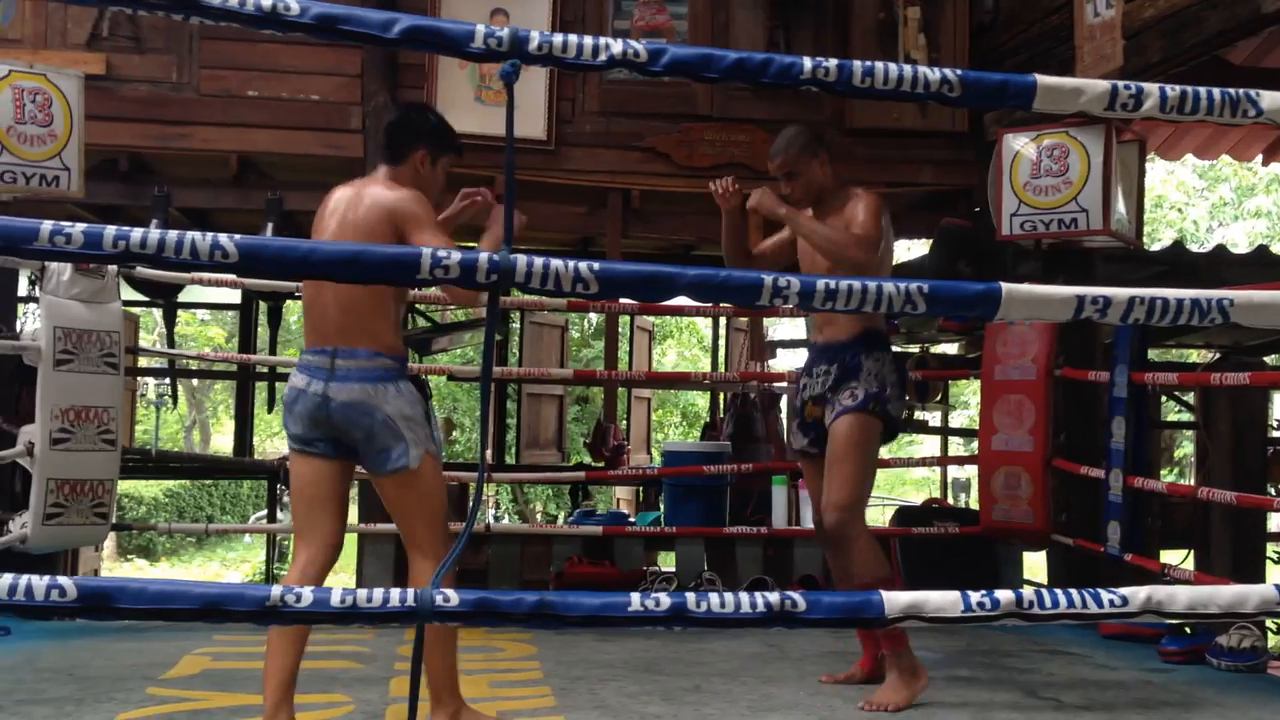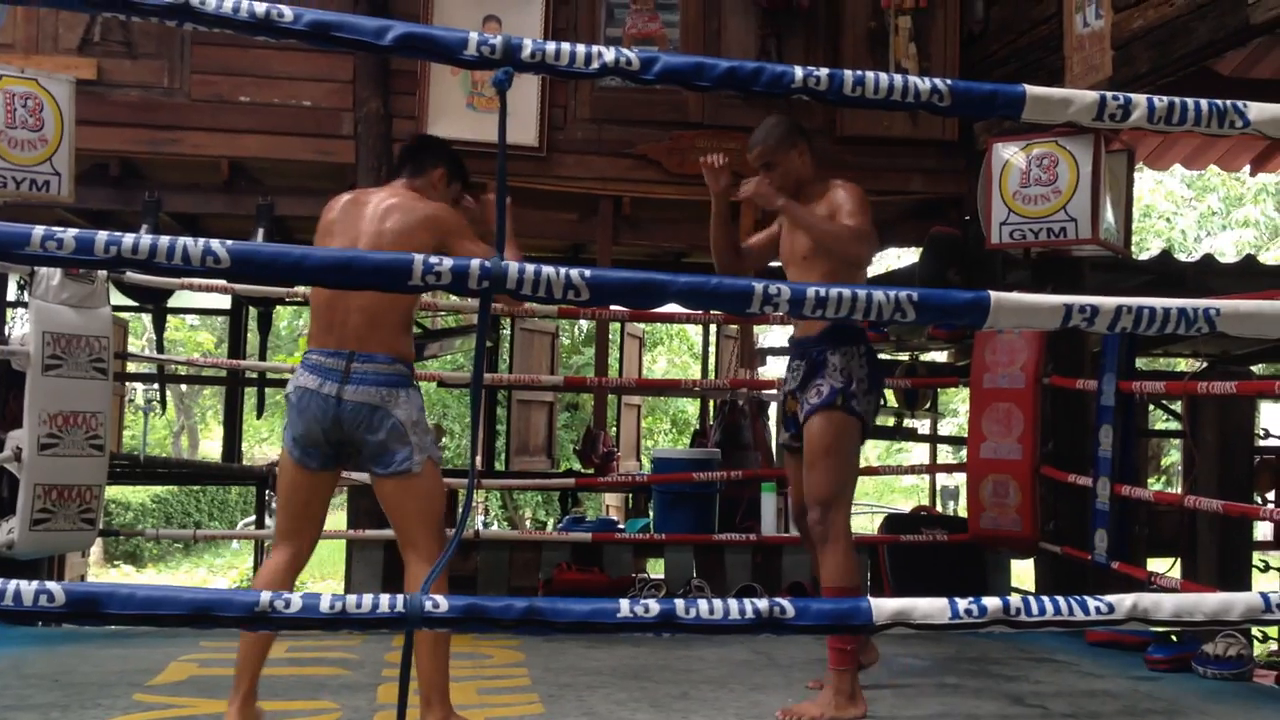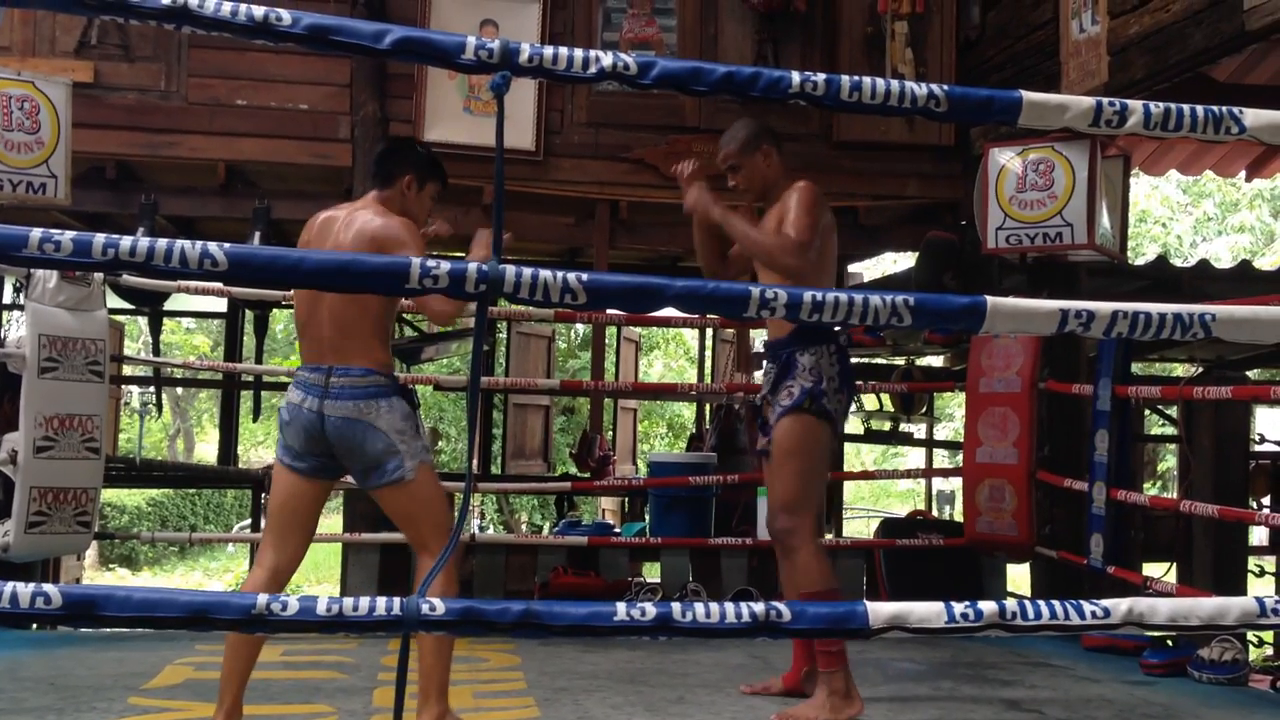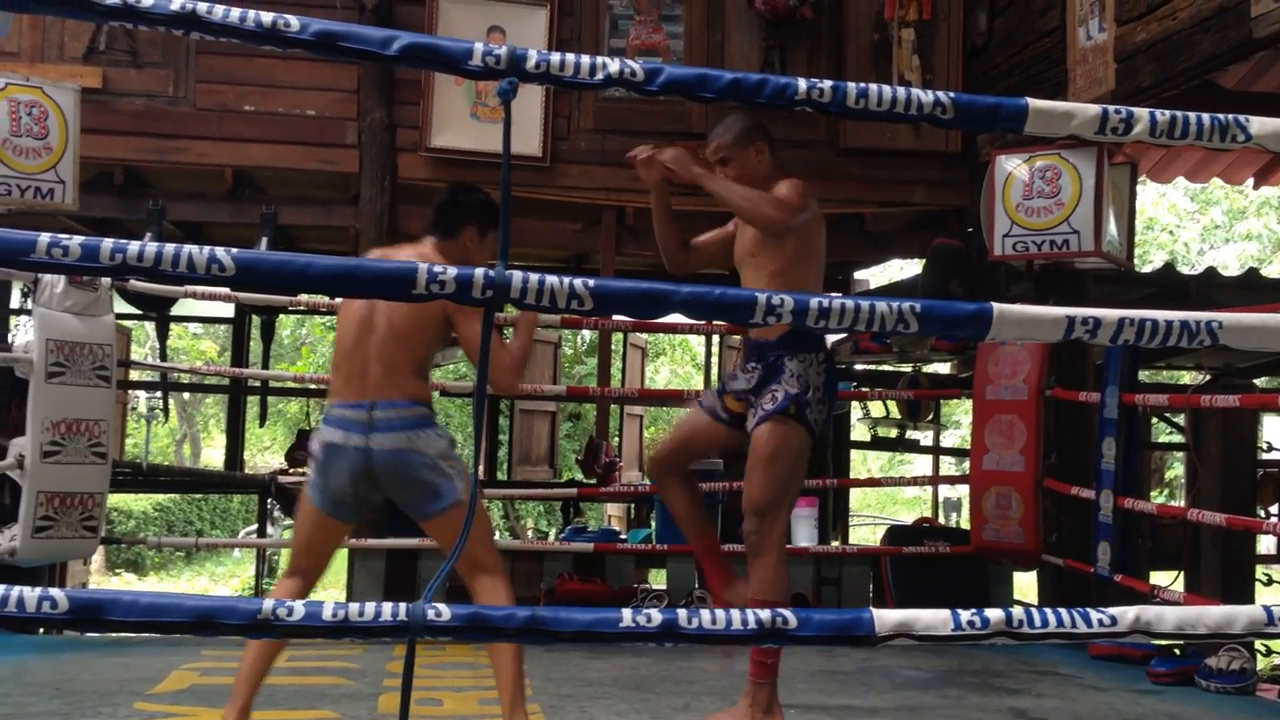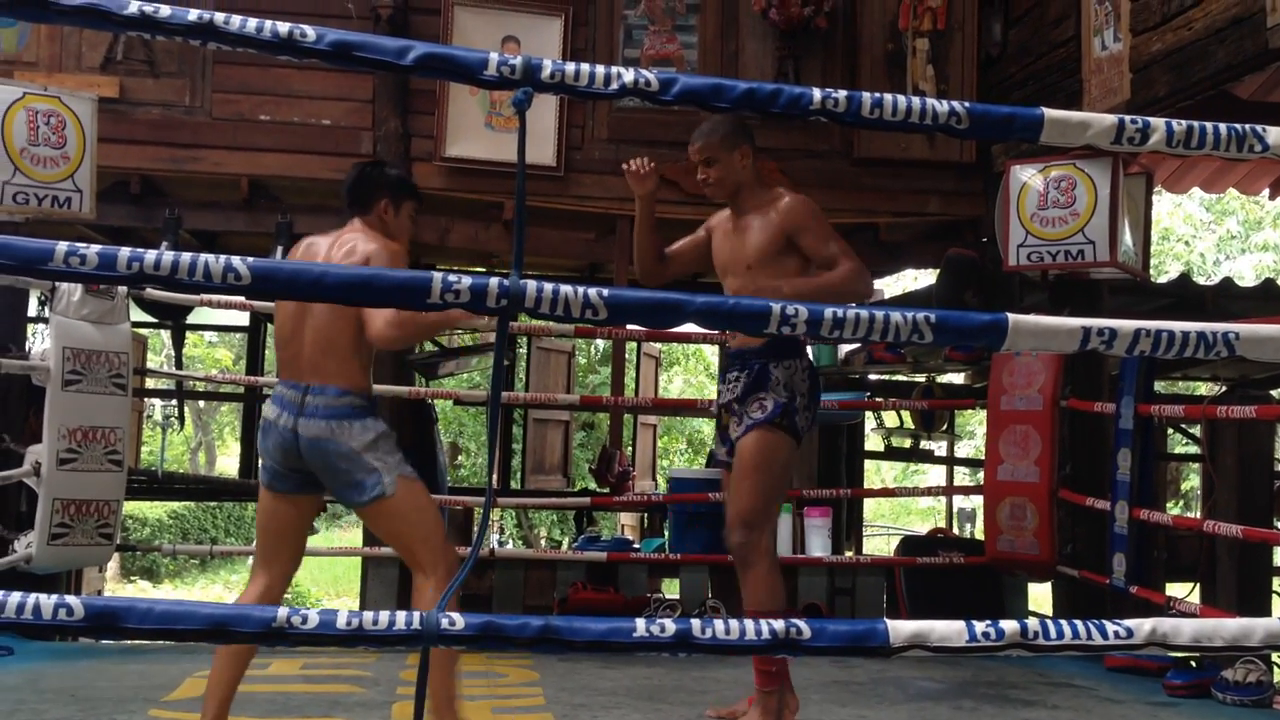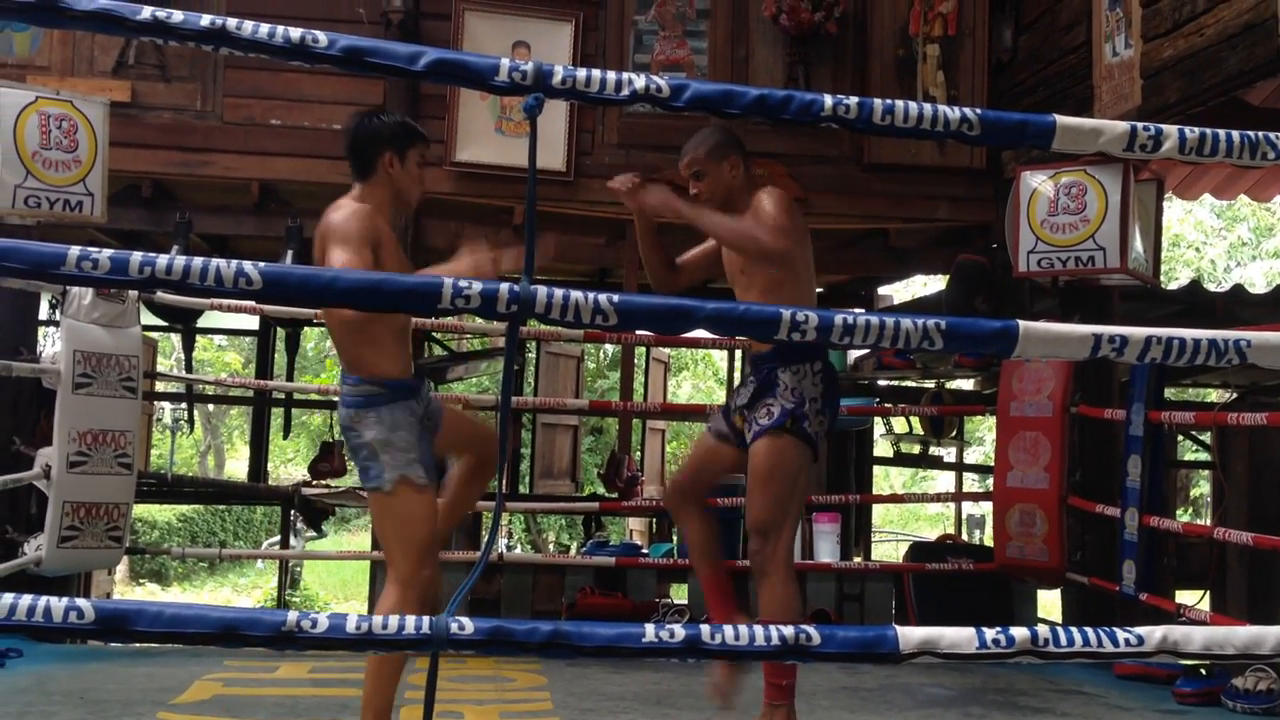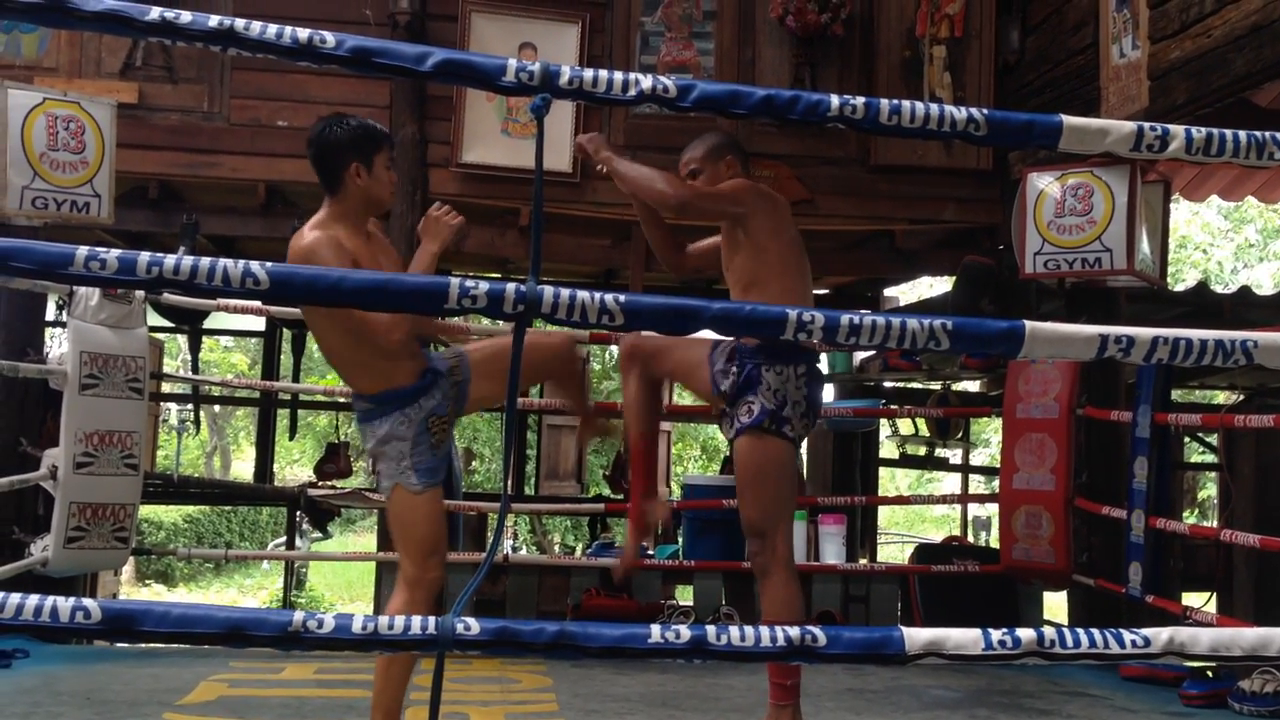
dt=0.4s
person 1, frame 1
left shoulder: (864, 208)
right shoulder: (804, 221)
left elbow: (862, 258)
right elbow: (744, 270)
left wrist: (784, 214)
right wrist: (733, 214)
left hip: (862, 370)
right hip: (817, 372)
left knee: (842, 518)
right knee: (831, 526)
left ankle: (903, 663)
right ankle: (872, 655)
person 1, frame 2
left shoulder: (842, 197)
right shoulder: (789, 219)
left elbow: (861, 249)
right elbow: (731, 267)
left wrist: (783, 204)
right wrist: (720, 199)
left hip: (839, 362)
right hip: (802, 364)
left knee: (826, 519)
right knee: (808, 518)
right ankle: (856, 641)
person 1, frame 3
left shoulder: (804, 197)
right shoulder: (772, 212)
left elbow: (792, 263)
right elbow: (719, 271)
left wrist: (716, 211)
right wrist: (701, 206)
left hip: (810, 364)
right hip: (783, 367)
left knee: (793, 523)
right knee: (784, 526)
right ankle: (805, 667)
person 1, frame 4
left shoulder: (792, 194)
right shoulder: (740, 222)
left elbow: (774, 219)
right elbow: (680, 262)
left wrist: (699, 175)
right wrist: (659, 192)
left hip: (795, 367)
right hip: (754, 368)
left knee: (762, 527)
right knee: (663, 459)
right ankle: (725, 588)
person 1, frame 5
left shoulder: (791, 211)
right shoulder: (718, 227)
left elbow: (858, 281)
right elbow: (652, 273)
left wrist: (778, 289)
right wrist: (645, 204)
left hip: (778, 375)
right hip: (734, 377)
left knee: (747, 539)
right knee: (753, 542)
person 1, frame 6
left shoulder: (771, 202)
right shoulder: (728, 232)
left elbow: (774, 250)
right elbow: (667, 280)
left wrist: (683, 211)
right wrist: (643, 215)
left hip: (794, 380)
right hip: (758, 382)
left knee: (767, 549)
right knee: (680, 493)
right ankle: (729, 627)
person 1, frame 7
left shoulder: (752, 200)
right shoulder: (739, 230)
left elbow: (675, 199)
right elbow: (678, 258)
left wrist: (609, 155)
right wrist: (634, 191)
left hip: (774, 375)
right hip: (745, 367)
left knee: (767, 550)
right knee: (638, 349)
right ankle: (641, 505)
person 2, frame 1
left shoulder: (338, 198)
right shoulder: (405, 203)
right elbow: (464, 289)
left wrist: (446, 220)
right wrist: (497, 228)
left hip: (311, 382)
right hip: (375, 385)
left knee: (312, 555)
right knee: (428, 551)
person 2, frame 2
left shoulder: (338, 206)
right shoulder: (434, 218)
right elbow: (511, 289)
right wrist: (494, 225)
left hip: (314, 383)
right hip: (382, 392)
left knee: (288, 549)
right knee: (425, 556)
person 2, frame 3
left shoulder: (317, 223)
right shoulder: (394, 228)
right elbow: (444, 309)
right wrist: (482, 250)
left hip: (305, 399)
right hip: (369, 402)
left knee: (272, 564)
right knee: (438, 552)
person 2, frame 4
left shoulder: (369, 262)
right elbow: (504, 379)
right wrist: (529, 314)
left hip: (339, 434)
right hip: (409, 436)
left knee: (297, 578)
right knee: (487, 574)
person 2, frame 5
left shoulder: (303, 248)
right shoulder: (382, 249)
right elbow: (382, 331)
right wrist: (452, 316)
left hip: (282, 415)
right hip: (343, 423)
left knee: (267, 581)
right knee: (438, 567)
person 2, frame 6
left shoulder: (370, 218)
right shoulder: (350, 217)
left elbow: (407, 283)
right elbow: (350, 303)
left wrist: (473, 266)
right wrist: (448, 272)
left hip: (394, 397)
right hip: (380, 406)
left knee: (488, 443)
right knee: (411, 576)
person 2, frame 7
left shoulder: (368, 229)
right shoulder: (313, 246)
right elbow: (390, 329)
right wrist: (429, 249)
left hip: (439, 374)
right hip: (397, 415)
left knee: (561, 350)
right knee: (421, 576)
left ankle: (590, 428)
